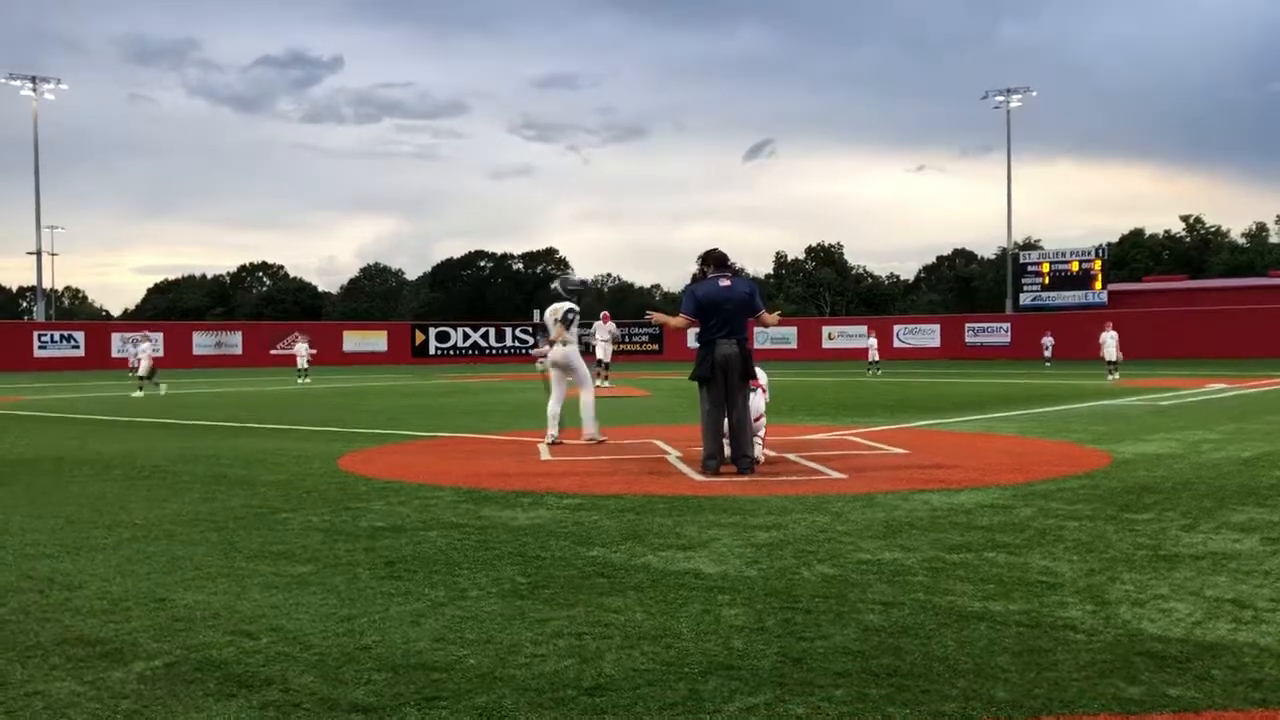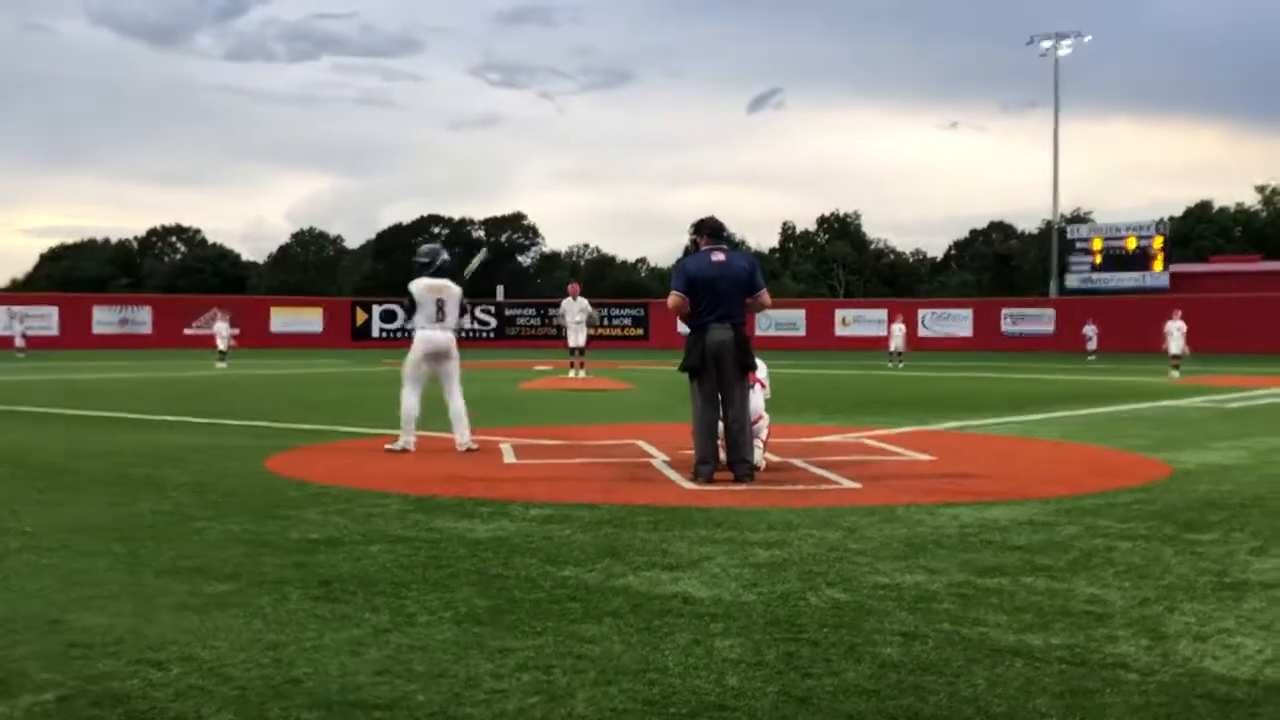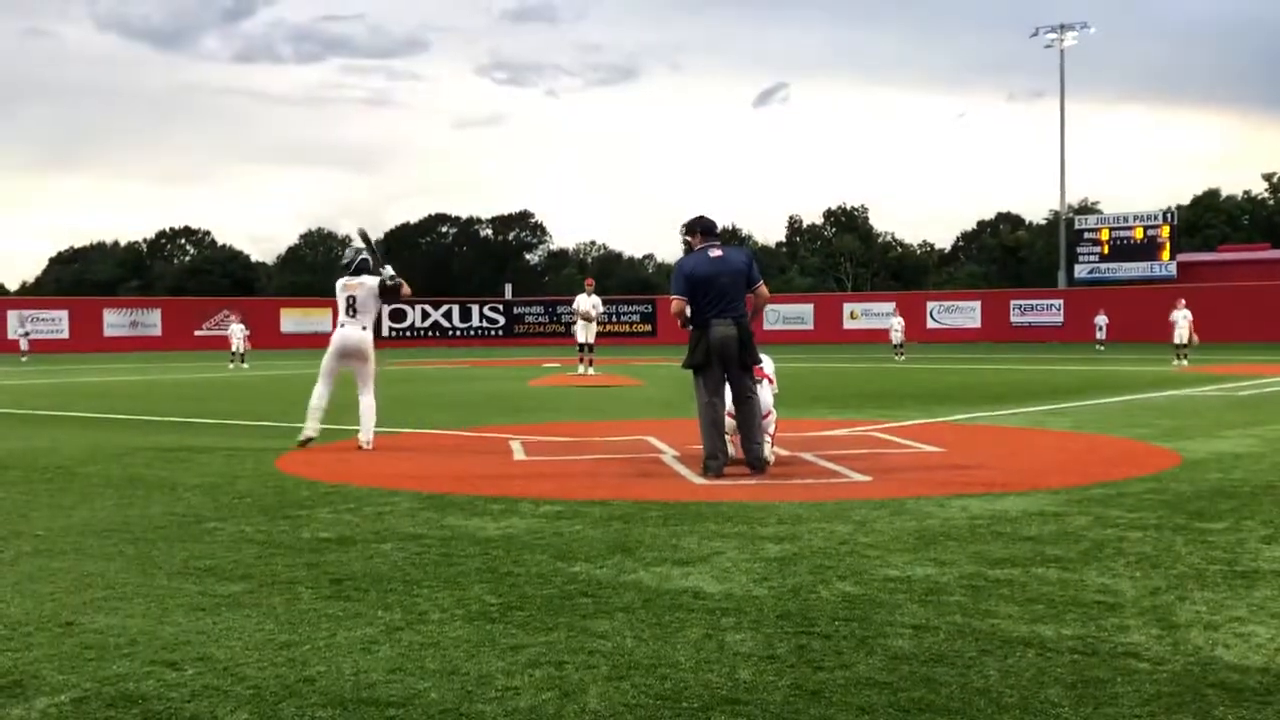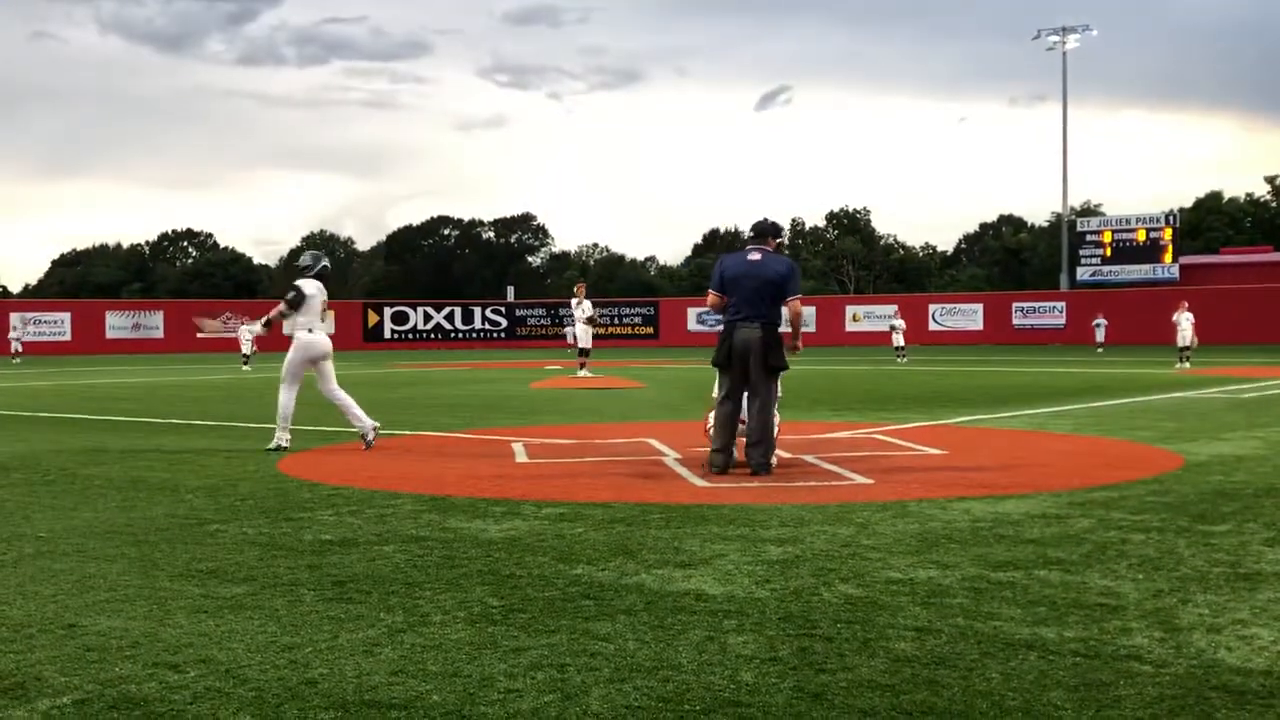
dt=1s
person 1, frame 1
left shoulder: (697, 289)
right shoulder: (747, 286)
left elbow: (682, 323)
right elbow: (765, 321)
left wrist: (663, 319)
right wrist: (773, 319)
left hip: (711, 354)
right hip: (738, 352)
left knee: (712, 409)
right knee: (740, 408)
left ankle: (711, 462)
right ankle: (744, 462)
person 1, frame 2
left shoulder: (688, 264)
right shoulder: (746, 261)
left elbow: (675, 303)
right elbow: (764, 302)
left wrist: (686, 316)
left hip: (703, 339)
right hip: (734, 339)
left knee: (705, 406)
right knee: (737, 405)
left ankle: (705, 468)
right ankle: (743, 468)
person 1, frame 3
left shoulder: (686, 264)
right shoulder: (743, 256)
left elbow: (677, 308)
right elbow: (763, 295)
left wrist: (685, 321)
right wrist: (748, 321)
left hip: (706, 337)
right hip: (738, 334)
left knee: (711, 401)
right knee: (746, 397)
left ankle: (714, 463)
right ankle: (755, 458)
person 1, frame 4
left shoulder: (726, 261)
right shoulder: (784, 265)
left elbow: (713, 302)
right elbow: (795, 309)
right wrist: (796, 338)
left hip: (733, 337)
right hip: (765, 338)
left knee: (727, 399)
right knee: (762, 402)
left ankle: (720, 459)
right ankle: (759, 461)
person 2, frame 1
left shoulder: (549, 310)
right shoulder: (572, 308)
left elbow: (546, 336)
right elbow: (561, 327)
left wrist: (545, 351)
right wrist: (549, 346)
left hip: (553, 353)
right hip: (569, 351)
left knee: (556, 395)
right knee: (587, 390)
left ankle: (551, 434)
right ankle: (590, 431)
person 2, frame 2
left shoulder: (416, 285)
right shoulder: (455, 289)
left elbow: (408, 316)
right elbow: (458, 318)
left hip: (423, 339)
right hip: (447, 339)
left knee: (411, 390)
right knee: (453, 392)
left ankle: (407, 439)
right ankle: (463, 439)
person 2, frame 3
left shoulder: (340, 283)
right shoulder: (375, 281)
right elbow: (405, 291)
right wrist: (391, 276)
left hip: (341, 336)
right hip: (365, 338)
left knee: (323, 384)
right knee: (366, 391)
left ankle: (311, 429)
right ankle: (366, 437)
person 2, frame 4
left shoulder: (303, 285)
right shoulder: (320, 288)
left elbow: (284, 309)
left wrist: (264, 323)
right wrist: (270, 317)
left hip: (305, 341)
right hip: (323, 342)
left knee: (287, 388)
right knee: (333, 390)
left ankle: (282, 438)
right ankle: (368, 427)
